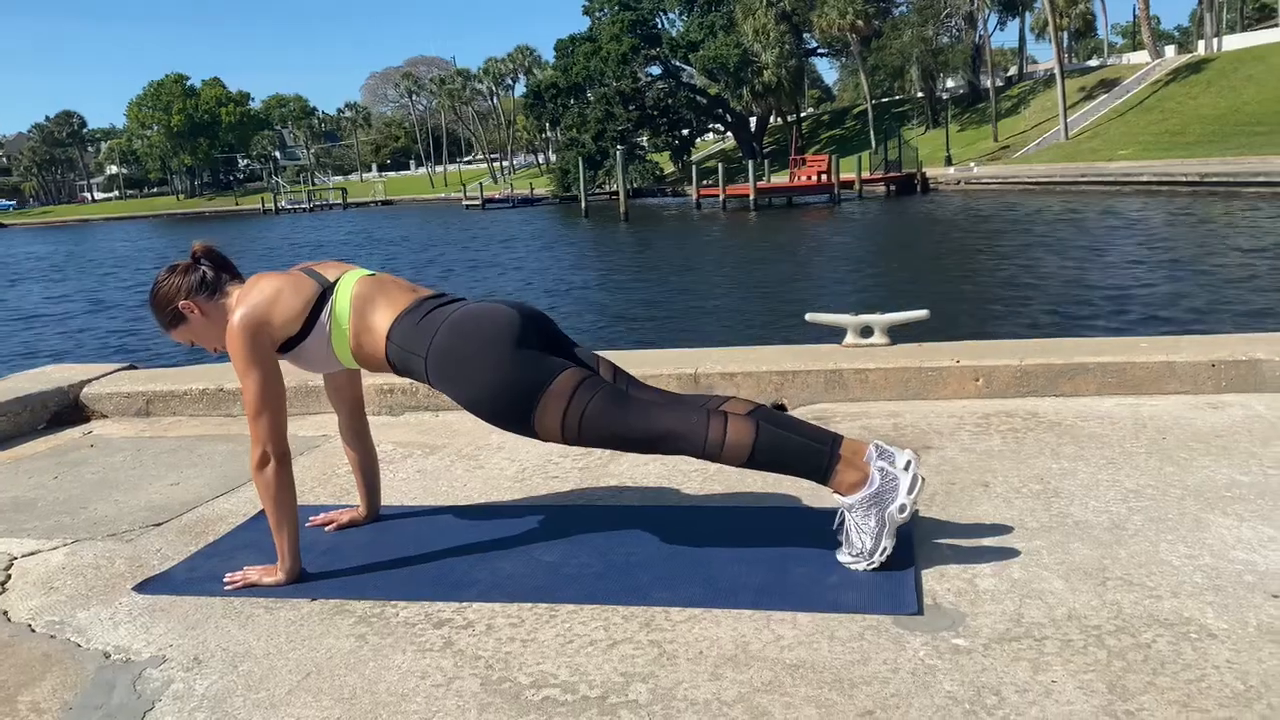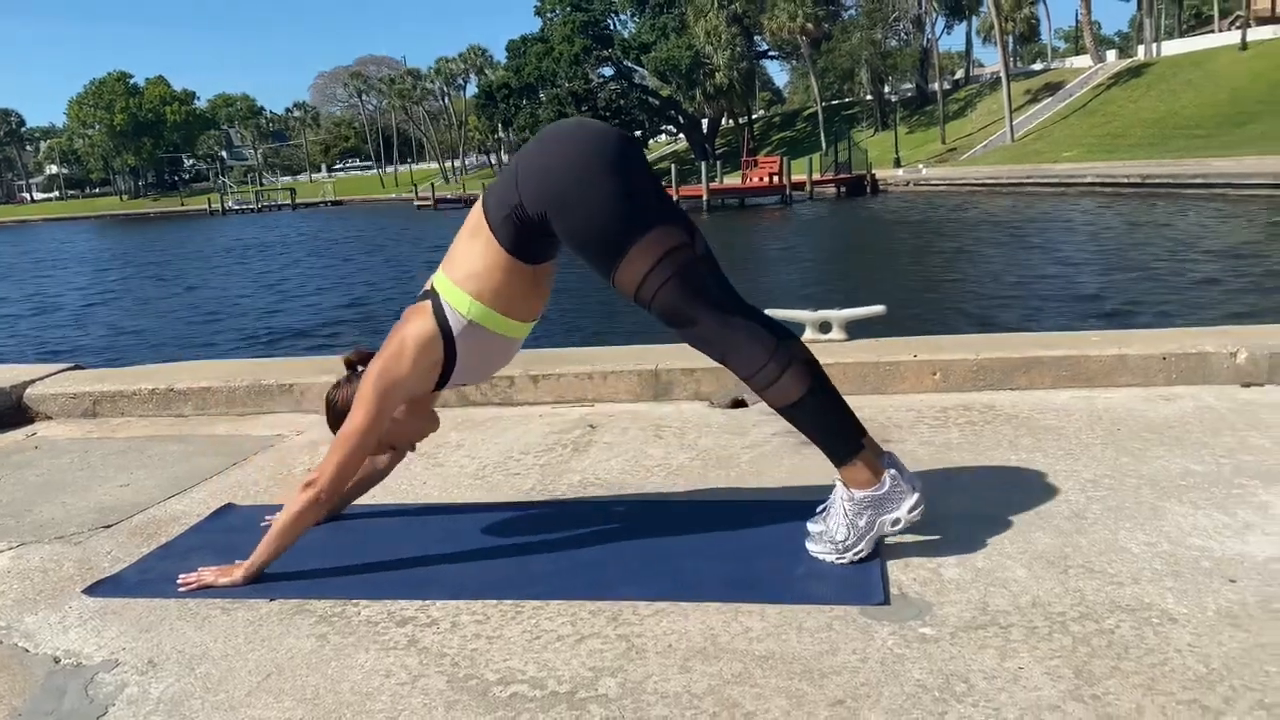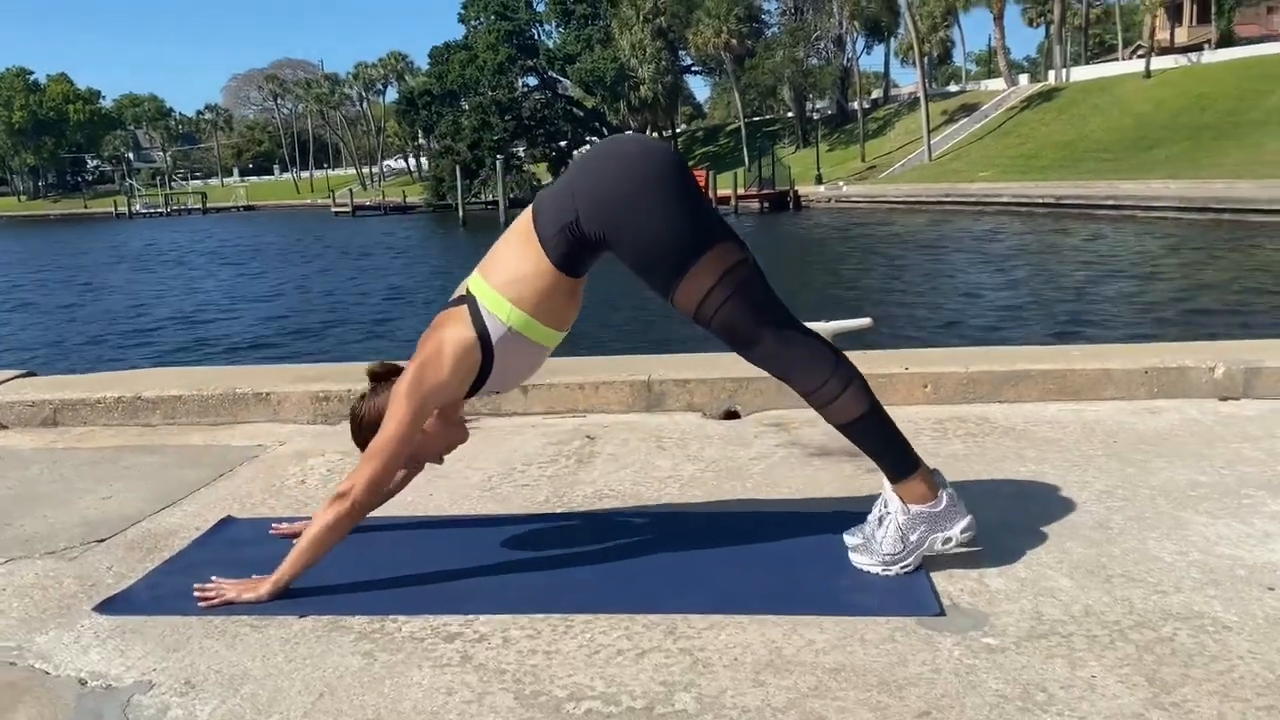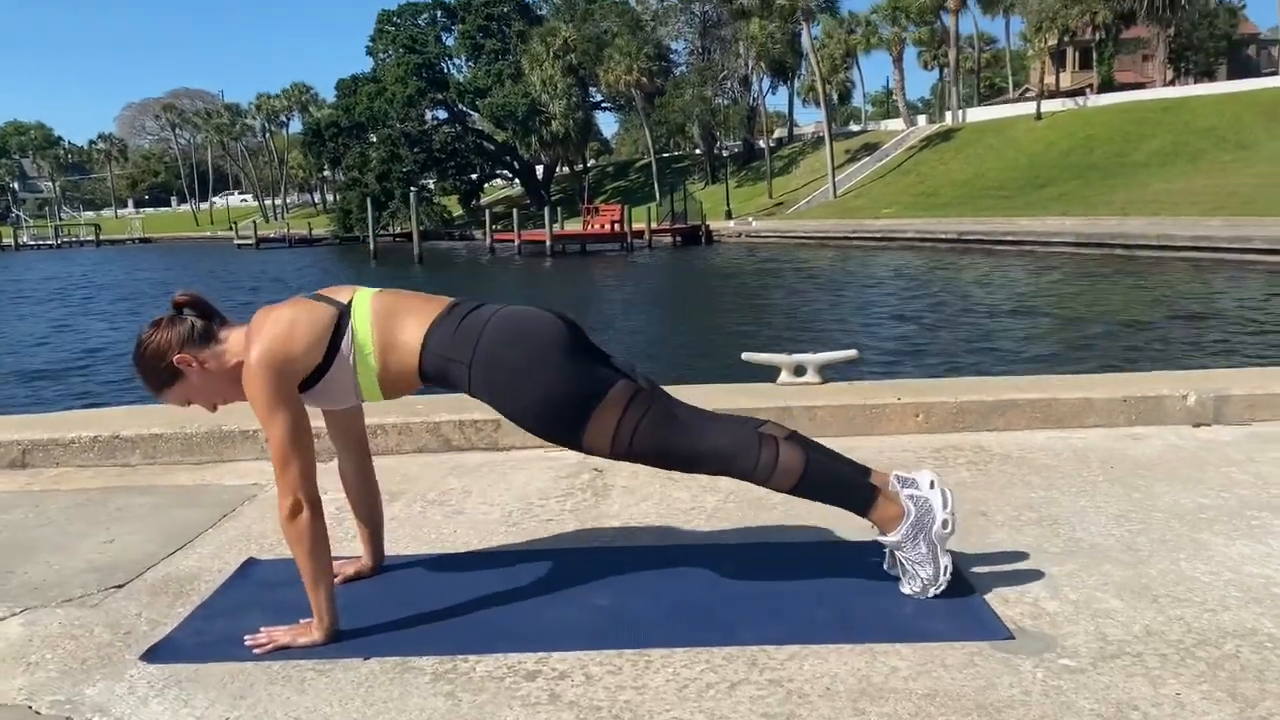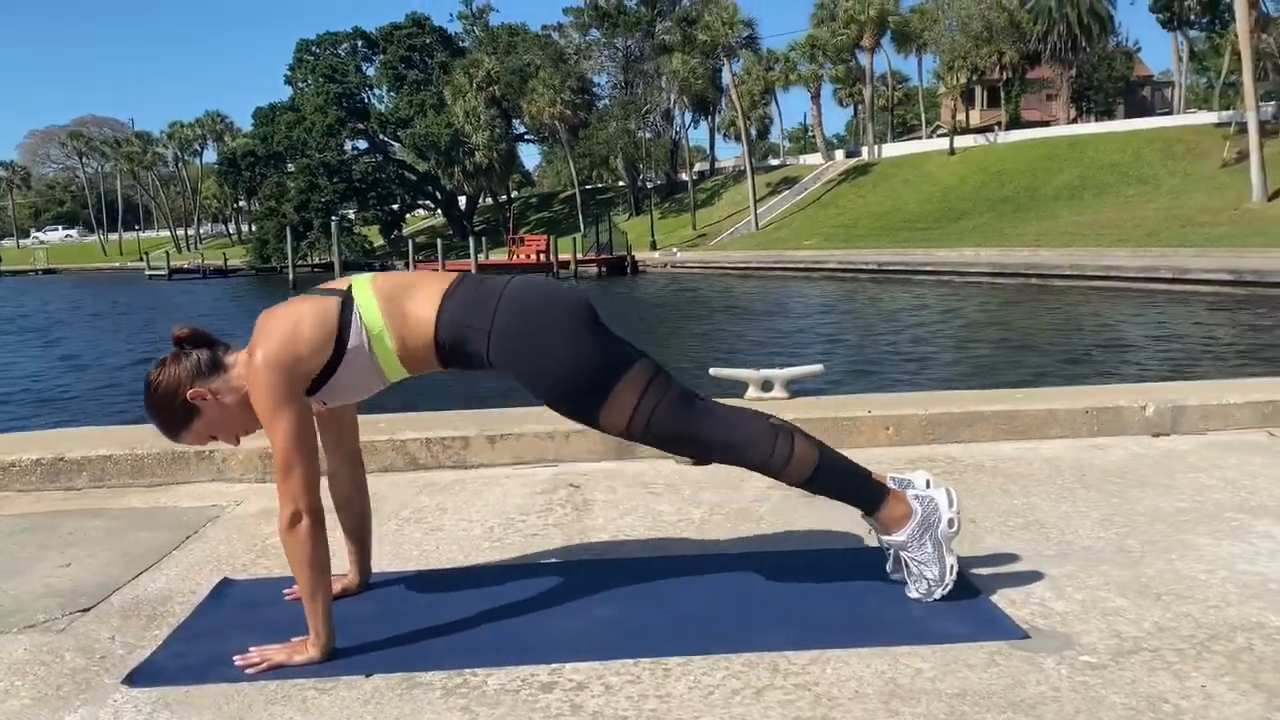
dt=1s
person 1, frame 1
left shoulder: (246, 318)
right shoulder: (297, 290)
left elbow: (269, 452)
right elbow: (350, 411)
left wrist: (286, 564)
right wrist: (368, 505)
left hip: (471, 357)
right hip: (496, 325)
left knee: (647, 423)
right knee: (652, 405)
left ankle: (858, 470)
right ankle: (856, 462)
person 1, frame 2
left shoulder: (398, 371)
right shoulder: (413, 362)
left elbow: (322, 480)
right elbow: (379, 458)
left wrist: (248, 568)
right wrist: (328, 509)
left hip: (568, 171)
right hip: (576, 165)
left knee: (712, 321)
right knee: (718, 314)
left ankle: (869, 478)
right ankle: (863, 467)
person 1, frame 3
left shoulder: (430, 376)
right shoulder: (442, 364)
left elbow: (355, 492)
right elbow: (374, 486)
left wrist: (269, 584)
right wrist: (334, 517)
left hip: (618, 193)
right hip: (621, 182)
left knee: (767, 335)
right knee: (767, 333)
left ankle: (923, 498)
right ankle: (911, 488)
person 1, frame 4
left shoulder: (262, 359)
right shoulder: (299, 337)
left elbow: (297, 500)
right elbow: (353, 451)
left wrist: (321, 620)
right wrist: (372, 554)
left hip: (506, 358)
right hip: (517, 336)
left knee: (691, 441)
right knee: (690, 426)
left ankle: (895, 509)
right ankle: (894, 488)
person 1, frame 5
left shoulder: (268, 365)
right shoulder: (302, 351)
left elbow: (299, 508)
right elbow: (343, 463)
left wrist: (316, 636)
right wrist: (357, 571)
left hip: (522, 324)
right hip: (521, 314)
left knee: (699, 427)
right knee: (698, 424)
left ankle: (900, 510)
right ankle: (891, 494)
